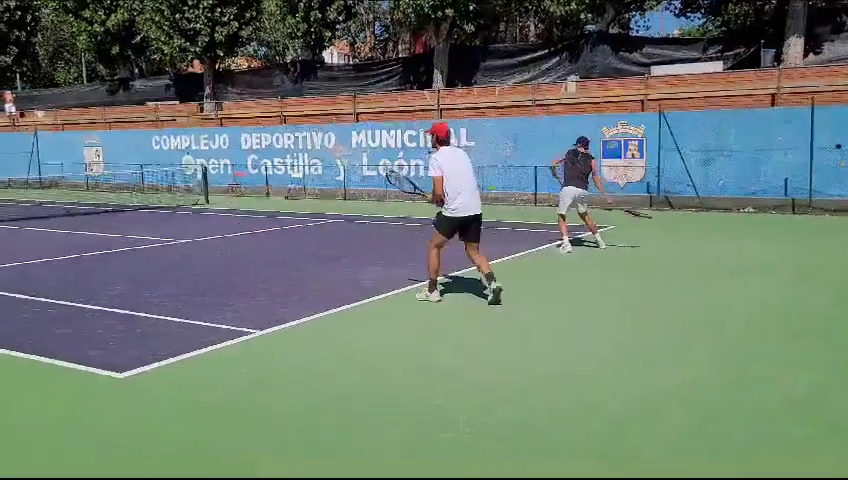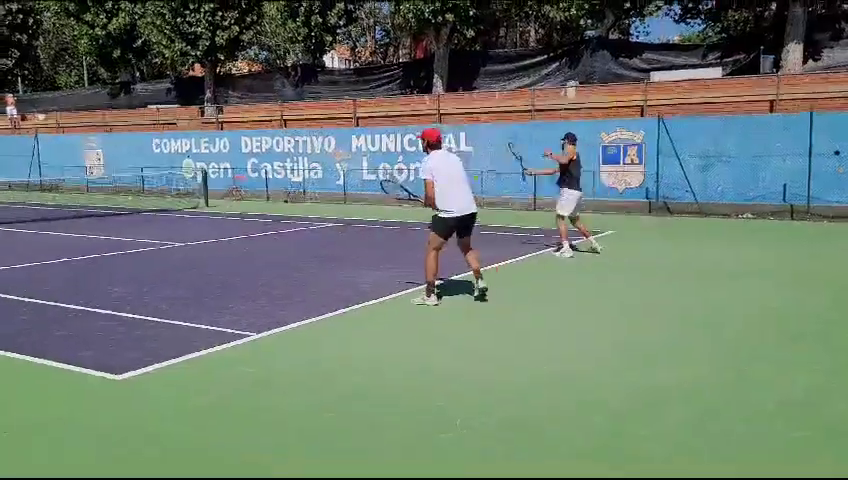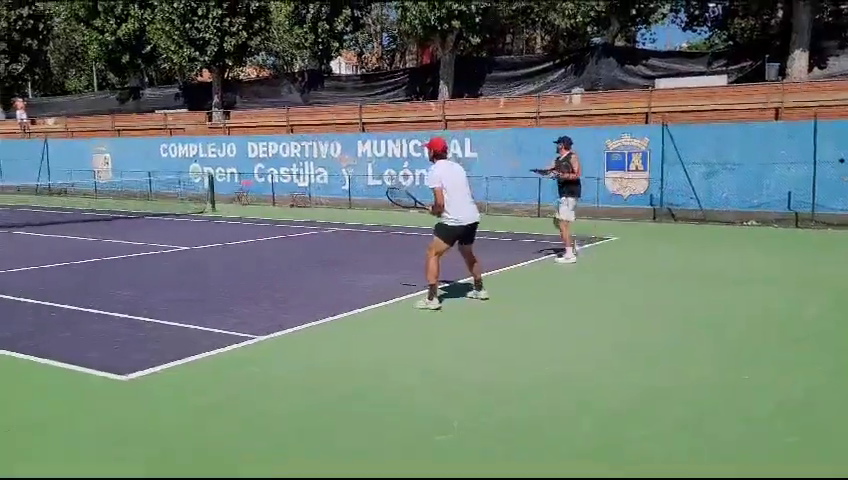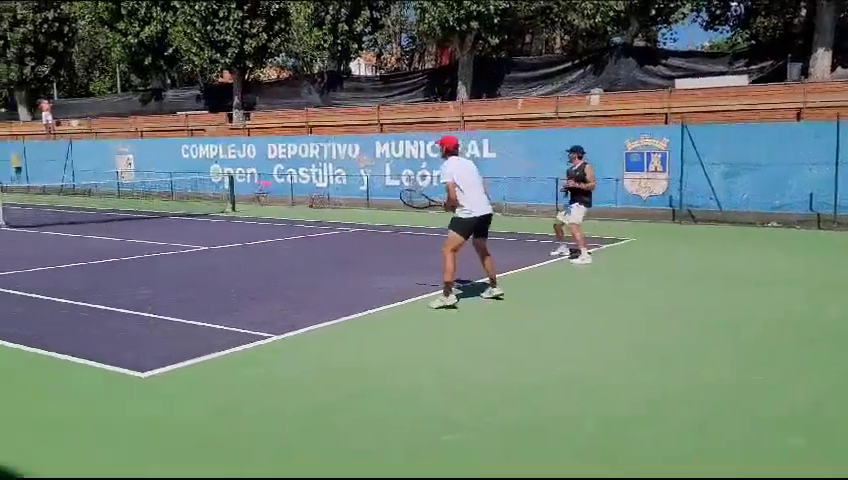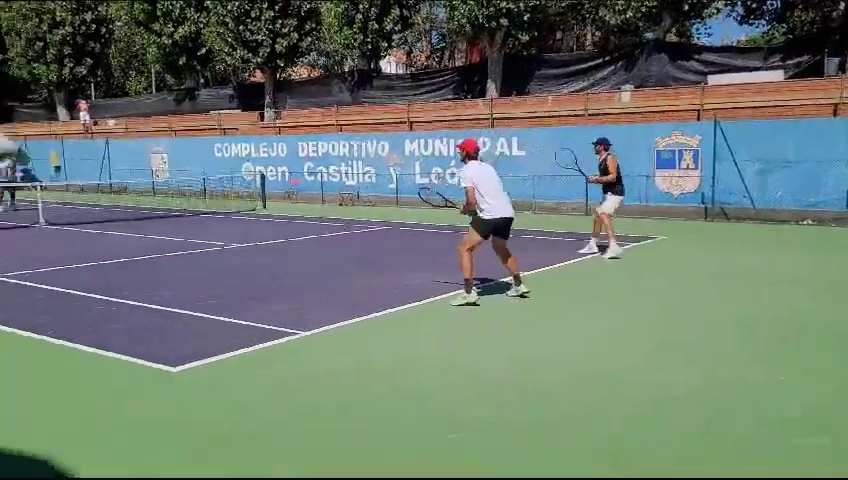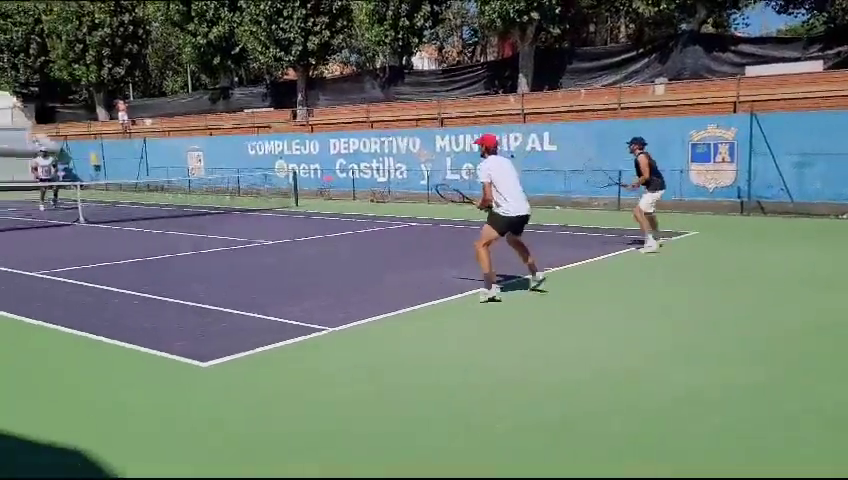
dt=0.2s
person 1, frame 1
left shoulder: (437, 158)
right shoulder: (461, 154)
left elbow: (438, 193)
left wrist: (432, 198)
left hip: (453, 212)
right hip: (474, 210)
left knee: (434, 247)
right knee: (473, 251)
left ankle: (432, 290)
right ankle: (491, 282)
person 1, frame 2
left shoulder: (428, 161)
right shoulder: (454, 157)
left elbow: (430, 195)
left wrist: (427, 203)
left hip: (448, 213)
right hip: (470, 209)
left knee: (432, 250)
right knee: (466, 247)
left ankle: (429, 294)
right ankle: (479, 281)
person 1, frame 3
left shoulder: (435, 170)
right shoulder: (458, 167)
left elbow: (440, 203)
left wrist: (434, 210)
left hip: (453, 221)
right hip: (472, 217)
left knee: (433, 254)
right knee: (467, 253)
left ankle: (432, 298)
right ankle: (479, 289)
person 1, frame 4
left shoulder: (447, 166)
right shoulder: (469, 163)
left elbow: (452, 197)
left wrist: (447, 206)
left hip: (467, 215)
right hip: (485, 211)
left knee: (448, 250)
right knee: (481, 249)
left ankle: (448, 295)
right ankle: (494, 287)
person 1, frame 5
left shoulder: (466, 171)
right shoulder: (488, 167)
left elbow: (472, 201)
left wrist: (465, 209)
right wrist: (473, 208)
left hip: (490, 216)
right hip: (507, 213)
left knee: (464, 249)
right knee: (501, 249)
left ankle: (469, 292)
right ankle: (518, 285)
person 1, frame 6
left shoulder: (485, 165)
right shoulder: (506, 162)
left elbow: (488, 197)
left wrist: (482, 205)
right wrist: (490, 204)
left hip: (506, 213)
right hip: (523, 210)
left knee: (481, 245)
right knee: (514, 241)
left ankle: (490, 287)
right ankle: (535, 274)
